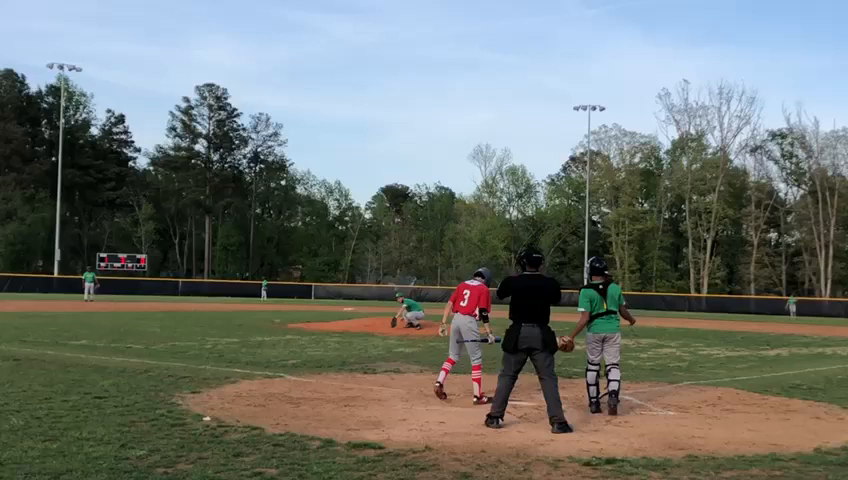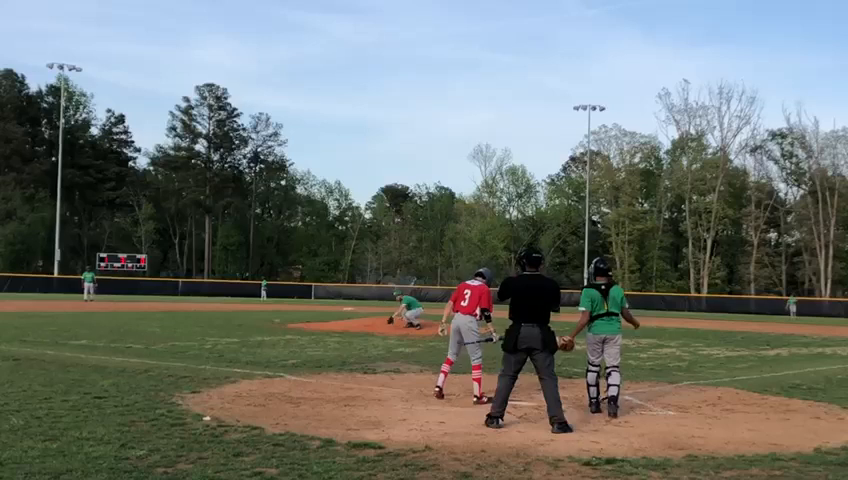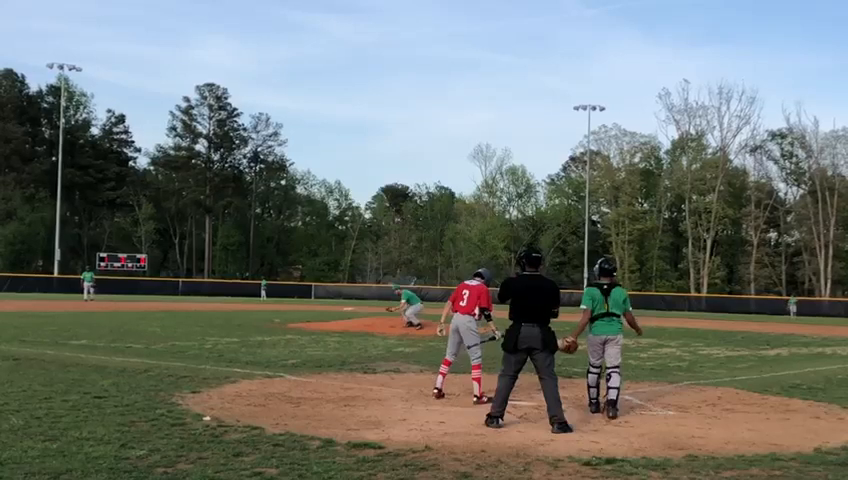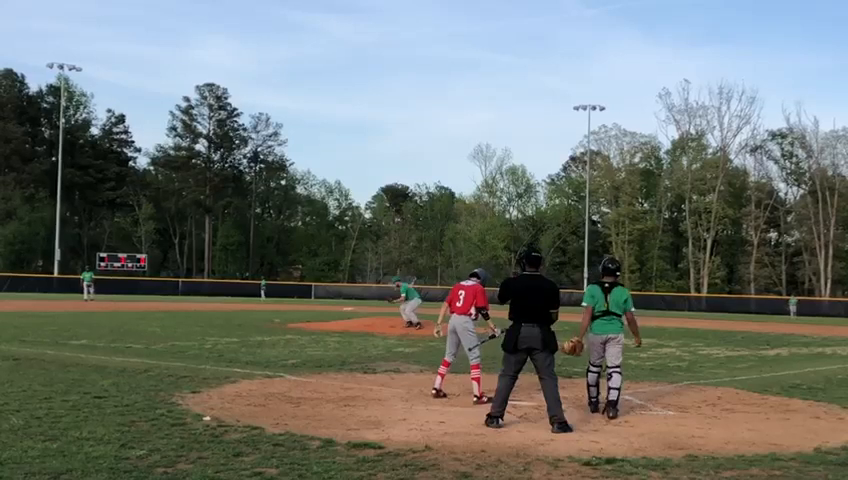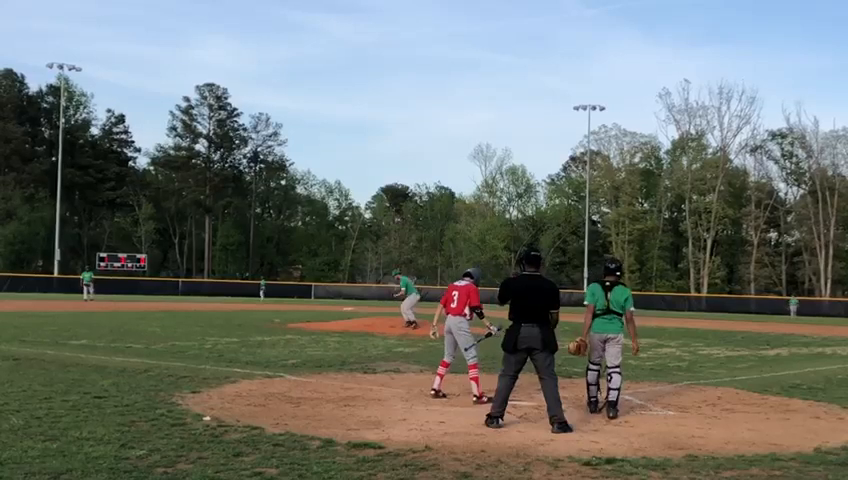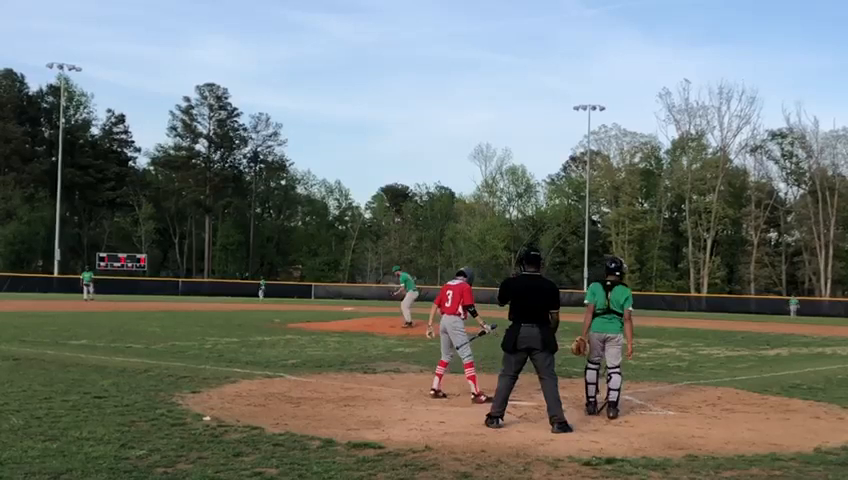
dt=0.1s
person 1, frame 1
left shoulder: (512, 282)
right shoulder: (550, 283)
left elbow: (499, 295)
right elbow: (556, 300)
left hip: (517, 333)
right hip: (541, 334)
left knee: (507, 375)
right knee: (548, 378)
left ankle: (495, 417)
right ankle: (557, 421)
person 1, frame 2
left shoulder: (512, 282)
right shoulder: (550, 285)
left elbow: (500, 297)
right elbow: (556, 307)
left hip: (517, 333)
right hip: (541, 334)
left knee: (507, 375)
right knee: (548, 378)
left ankle: (495, 417)
right ankle: (557, 422)
person 1, frame 3
left shoulder: (512, 282)
right shoulder: (550, 285)
left elbow: (501, 299)
right elbow: (555, 313)
left hip: (517, 333)
right hip: (541, 334)
left knee: (507, 375)
right knee: (548, 378)
left ankle: (495, 417)
right ankle: (557, 421)
person 1, frame 4
left shoulder: (511, 283)
right shoulder: (550, 286)
left elbow: (501, 300)
right elbow: (554, 316)
left hip: (518, 333)
right hip: (541, 335)
left knee: (507, 375)
right knee: (548, 378)
left ankle: (495, 417)
right ankle: (558, 421)
person 1, frame 5
left shoulder: (511, 283)
right shoulder: (550, 286)
left elbow: (501, 301)
right elbow: (555, 317)
left hip: (517, 333)
right hip: (541, 334)
left knee: (507, 375)
right knee: (548, 378)
left ankle: (495, 417)
right ankle: (557, 421)
person 1, frame 6
left shoulder: (511, 283)
right shoulder: (550, 286)
left elbow: (501, 302)
right elbow: (555, 317)
right wrist: (549, 334)
left hip: (517, 333)
right hip: (541, 335)
left knee: (507, 376)
right knee: (548, 378)
left ankle: (495, 417)
right ankle: (557, 422)
person 2, frame 1
left shoulder: (586, 291)
right shoulder: (615, 287)
left elbow: (585, 318)
right elbow: (623, 311)
left wrist: (572, 336)
right wrist: (632, 319)
left hip: (594, 332)
right hip: (613, 331)
left knee: (593, 366)
right knee: (613, 365)
left ankle: (594, 403)
right ankle: (613, 396)
person 2, frame 2
left shoulder: (588, 291)
right shoulder: (618, 290)
left elbow: (585, 318)
right elbow: (625, 314)
left wrist: (572, 336)
right wrist: (635, 323)
left hip: (595, 333)
right hip: (614, 332)
left knee: (593, 367)
right knee: (613, 367)
left ankle: (594, 403)
right ankle: (612, 402)
person 2, frame 3
left shoulder: (590, 290)
right shoulder: (621, 291)
left elbow: (585, 317)
right elbow: (629, 317)
left wrist: (574, 336)
right wrist: (638, 329)
left hip: (596, 333)
right hip: (614, 333)
left knee: (594, 368)
right knee: (613, 368)
left ankle: (594, 403)
right ankle: (611, 405)
person 2, frame 4
left shoulder: (592, 288)
right shoulder: (623, 291)
left elbow: (587, 314)
right elbow: (630, 318)
left wrist: (580, 337)
right wrist: (637, 336)
left hip: (596, 332)
right hip: (615, 333)
left knee: (594, 366)
right knee: (614, 368)
left ankle: (593, 403)
right ankle: (612, 406)
person 2, frame 5
left shoulder: (593, 287)
right shoulder: (625, 291)
left elbow: (589, 312)
right elbow: (629, 318)
left wrist: (584, 335)
right wrist: (634, 341)
left hip: (597, 331)
right hip: (615, 332)
left knee: (593, 365)
right knee: (614, 368)
left ankle: (593, 402)
right ankle: (612, 407)
person 2, frame 6
left shoulder: (594, 286)
right shoulder: (625, 291)
left elbow: (589, 312)
right elbow: (627, 318)
left wrist: (584, 334)
right wrist: (630, 342)
left hip: (596, 330)
right hip: (615, 332)
left knee: (592, 364)
right knee: (614, 368)
left ankle: (591, 403)
right ankle: (612, 407)
person 3, frame 1
left shoulder: (462, 285)
right shoulder: (484, 289)
left elbow: (449, 304)
right elbow: (483, 313)
left wrist: (443, 323)
right wrist: (489, 332)
left hip: (456, 320)
right hip: (469, 322)
left knee: (453, 355)
right knee: (476, 359)
left ankle: (440, 382)
right ankle: (478, 396)
person 3, frame 2
left shoulder: (462, 285)
right shoulder: (485, 289)
left elbow: (450, 303)
right elbow: (485, 313)
left wrist: (443, 322)
right wrist: (492, 331)
left hip: (456, 319)
right hip: (469, 322)
left knee: (452, 355)
right knee: (476, 359)
left ankle: (439, 386)
right ankle: (478, 396)
person 3, frame 3
left shoulder: (462, 285)
right shoulder: (483, 289)
left elbow: (449, 303)
right elbow: (485, 311)
left wrist: (441, 323)
right wrist: (494, 329)
left hip: (455, 319)
right hip: (468, 322)
left knee: (450, 355)
right knee: (476, 358)
left ankle: (437, 388)
right ankle: (478, 395)
person 3, frame 4
left shoulder: (457, 286)
right shoulder: (479, 288)
left elbow: (445, 304)
right elbow: (482, 310)
left wrist: (438, 324)
right wrist: (493, 327)
left hip: (453, 320)
right hip: (465, 322)
left knee: (449, 356)
right knee: (475, 358)
left ankle: (436, 388)
right ankle: (478, 395)
person 3, frame 5
left shoulder: (452, 286)
right shoulder: (472, 288)
left elbow: (440, 306)
right elbow: (477, 310)
left wrist: (434, 325)
right wrist: (489, 326)
left hip: (449, 321)
right hip: (460, 323)
left knee: (448, 357)
right knee: (471, 358)
left ankle: (435, 389)
right ankle: (478, 395)
person 3, frame 6
left shoulder: (446, 286)
right shoulder: (465, 287)
left elbow: (435, 306)
right elbow: (470, 308)
left wrist: (429, 325)
right wrist: (483, 324)
left hip: (444, 321)
right hip: (455, 322)
left knee: (445, 356)
right knee: (467, 357)
left ankle: (435, 389)
right ankle: (476, 394)
